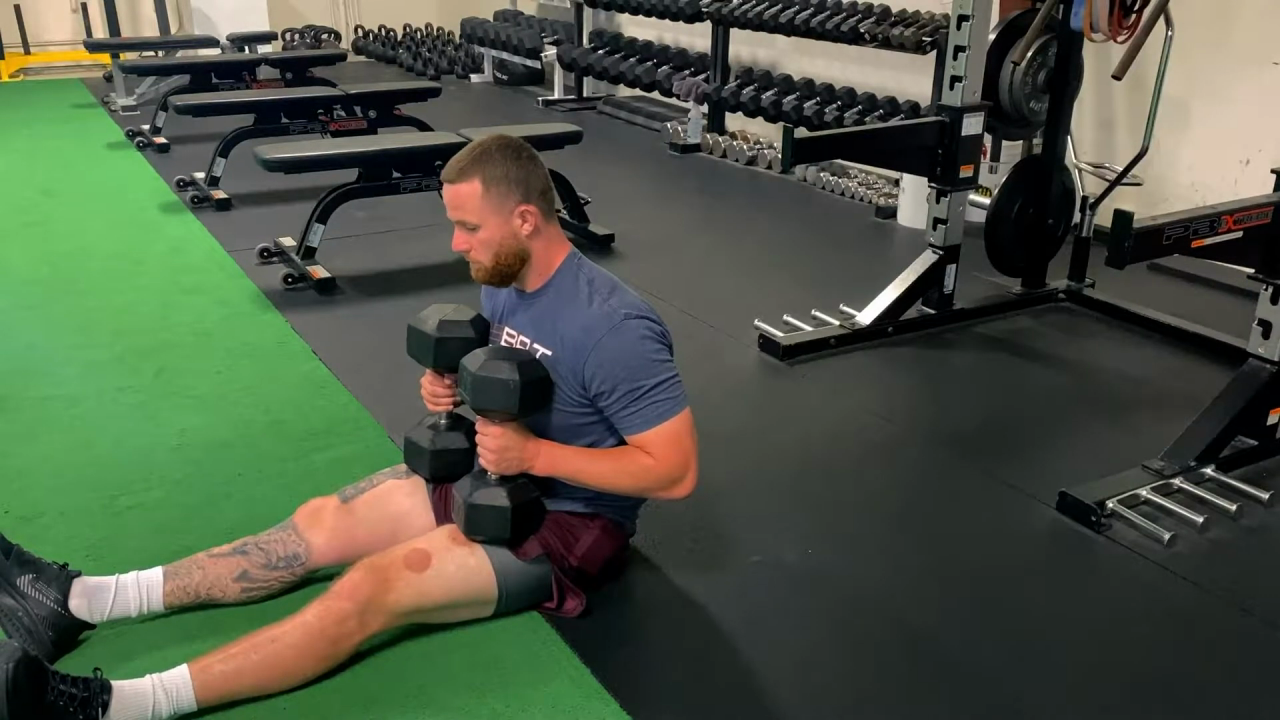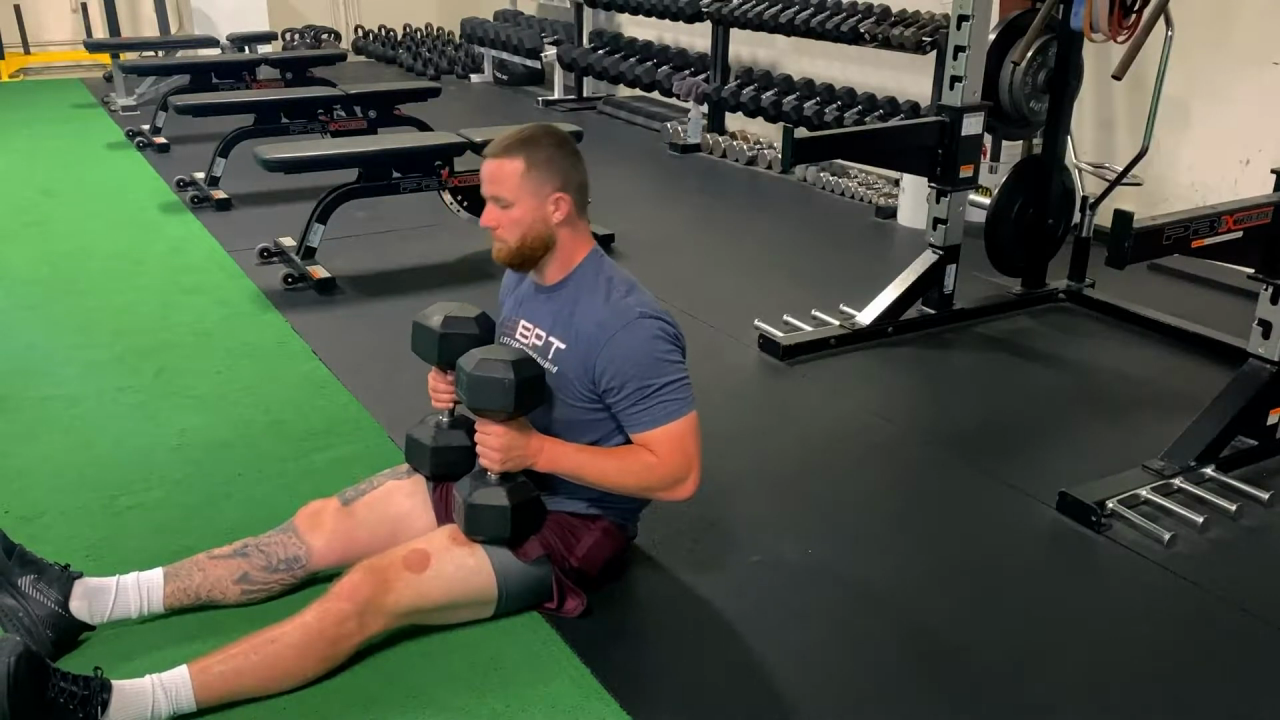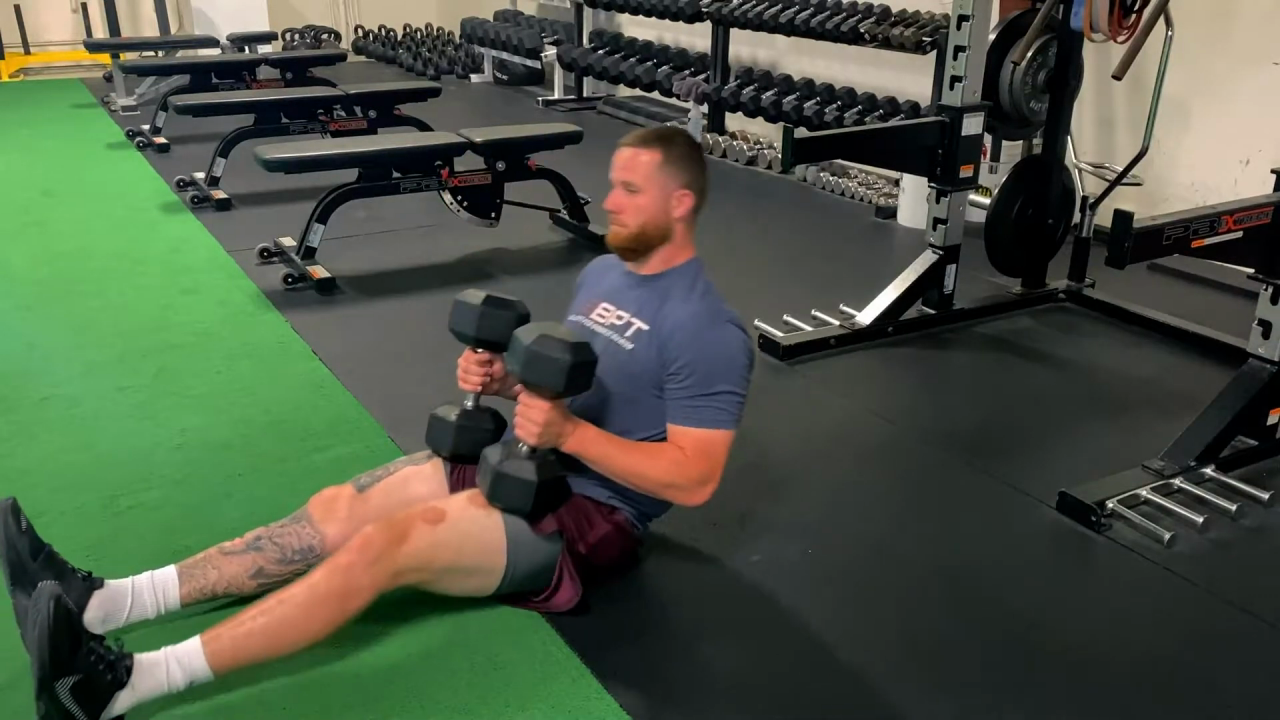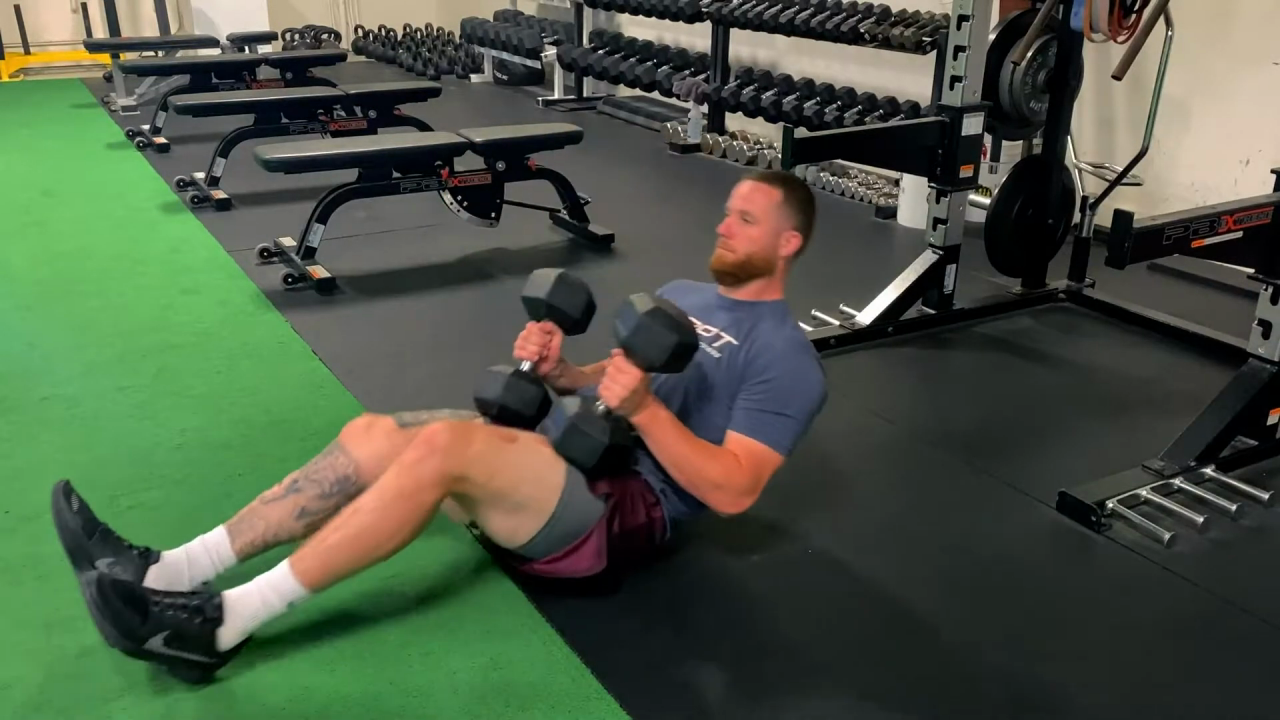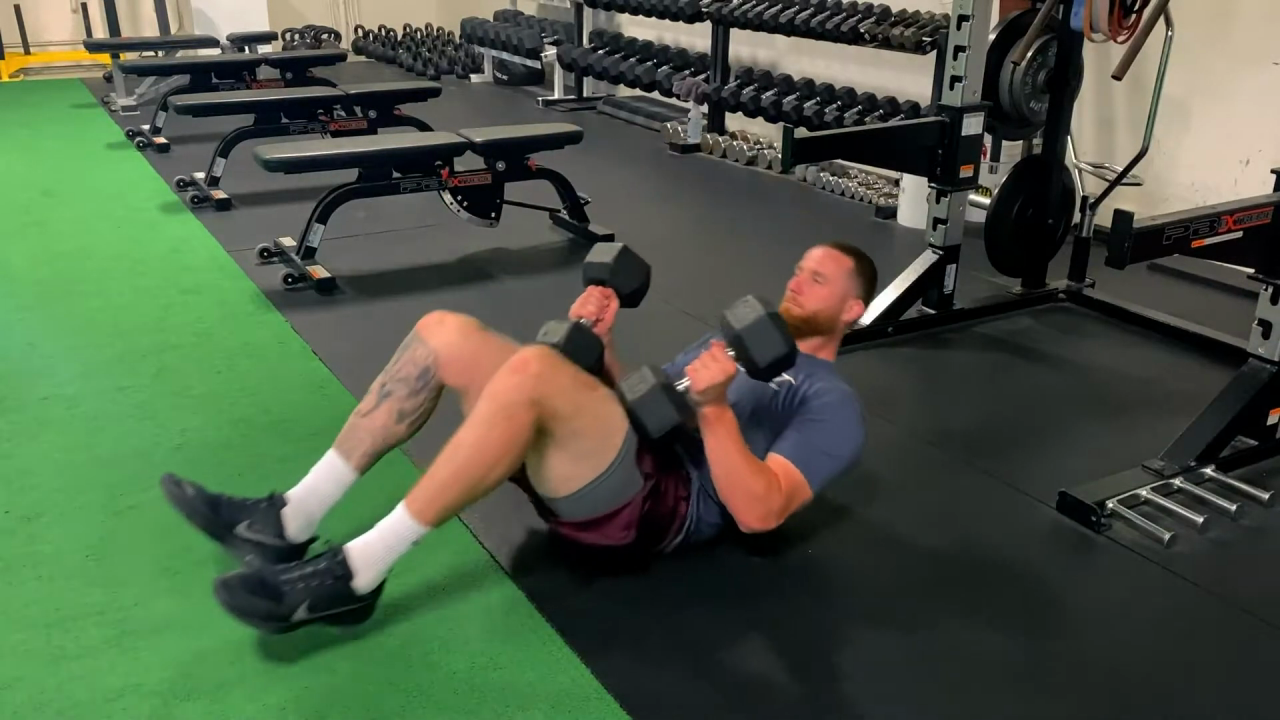
dt=0.3s
person 1, frame 1
left shoulder: (612, 329)
right shoulder: (506, 279)
left elbow: (675, 472)
left wrist: (536, 454)
right wrist: (455, 386)
left hip: (567, 521)
right hip: (492, 474)
left knee: (372, 588)
right knee: (321, 524)
right ankle: (83, 601)
person 1, frame 2
left shoulder: (629, 329)
right shoulder: (523, 276)
left elbow: (676, 473)
left wrist: (537, 449)
right wrist: (465, 387)
left hip: (569, 524)
right hip: (495, 473)
left knee: (370, 592)
right knee: (320, 527)
right ankle: (84, 601)
person 1, frame 3
left shoulder: (707, 331)
right shoulder: (603, 272)
left elbow: (694, 480)
left wrist: (569, 433)
right wrist: (502, 378)
left hip: (587, 515)
left knee: (385, 544)
right knee: (333, 512)
right ankle: (102, 605)
person 1, frame 4
left shoulder: (787, 362)
right shoulder: (682, 296)
left elbow: (731, 490)
left wrist: (643, 408)
right wrist: (556, 368)
left hip: (620, 507)
right hip: (558, 449)
left knee: (441, 443)
right knee: (366, 438)
left ankle: (223, 621)
right ankle: (169, 574)
person 1, frame 5
left shoulder: (832, 406)
left elbow: (759, 511)
left wrist: (715, 407)
right wrist: (601, 345)
left hip: (653, 502)
right hip: (596, 458)
left knee: (531, 369)
right knee: (445, 333)
left ankle: (356, 573)
right ankle: (293, 518)
